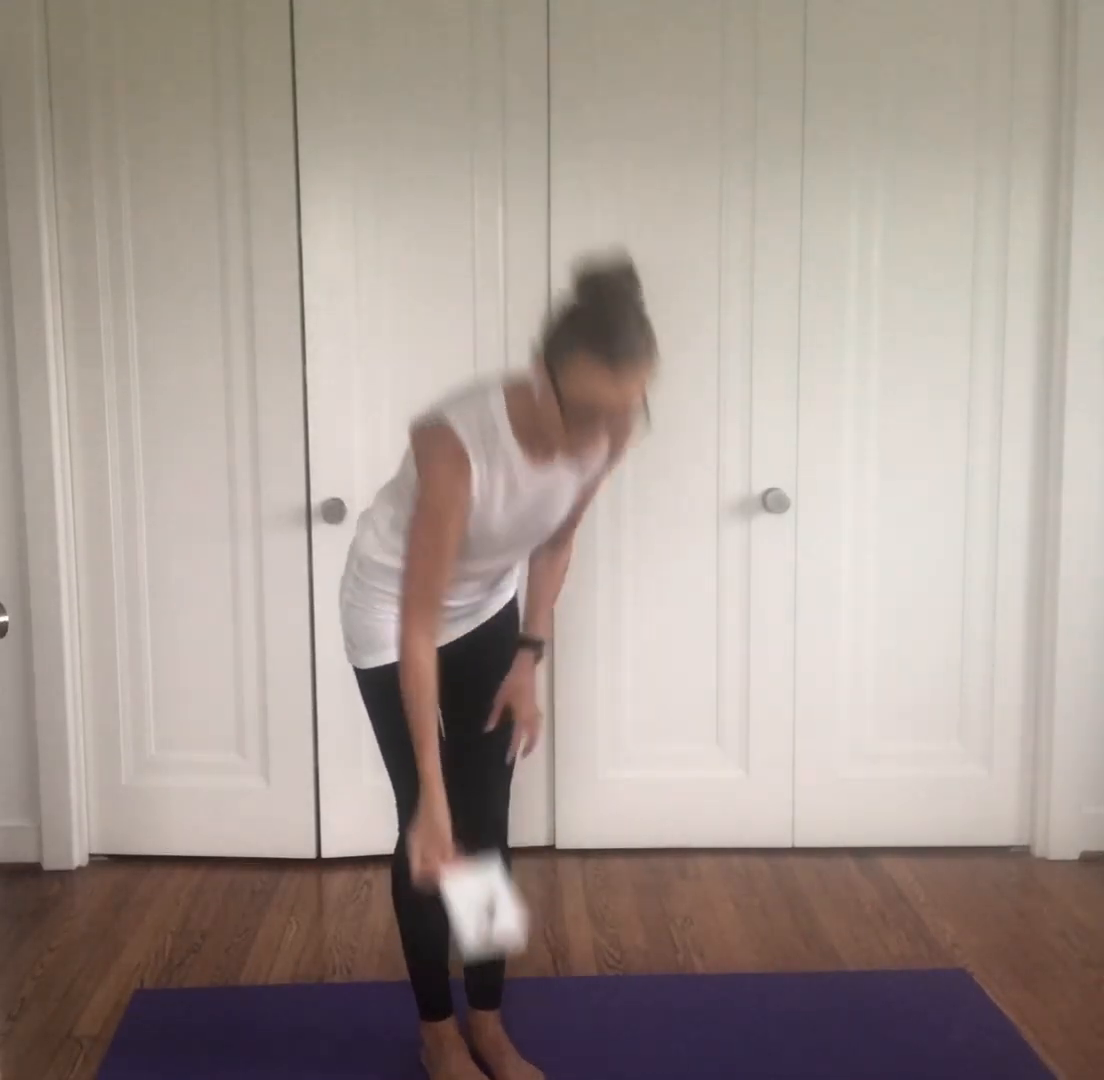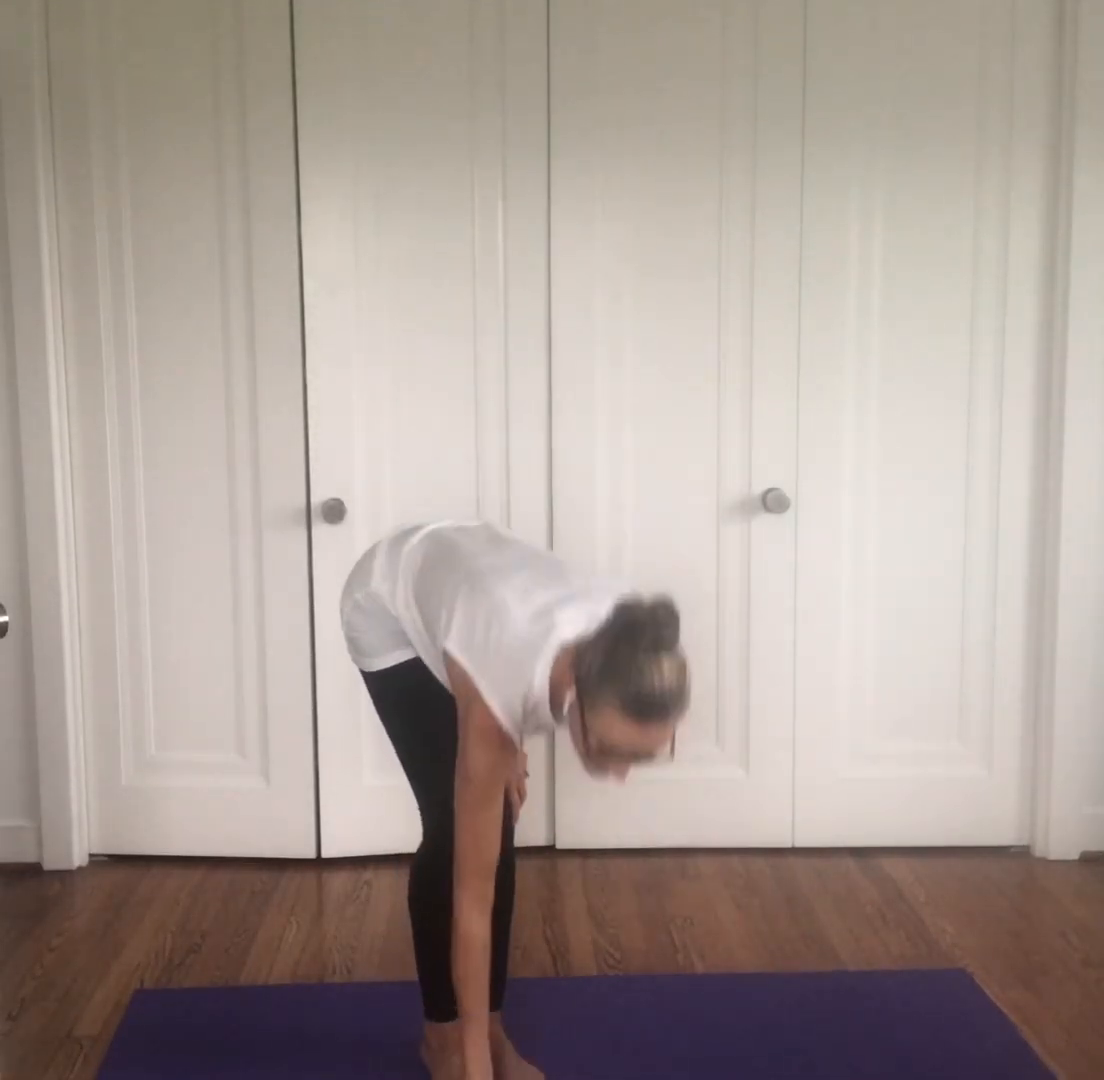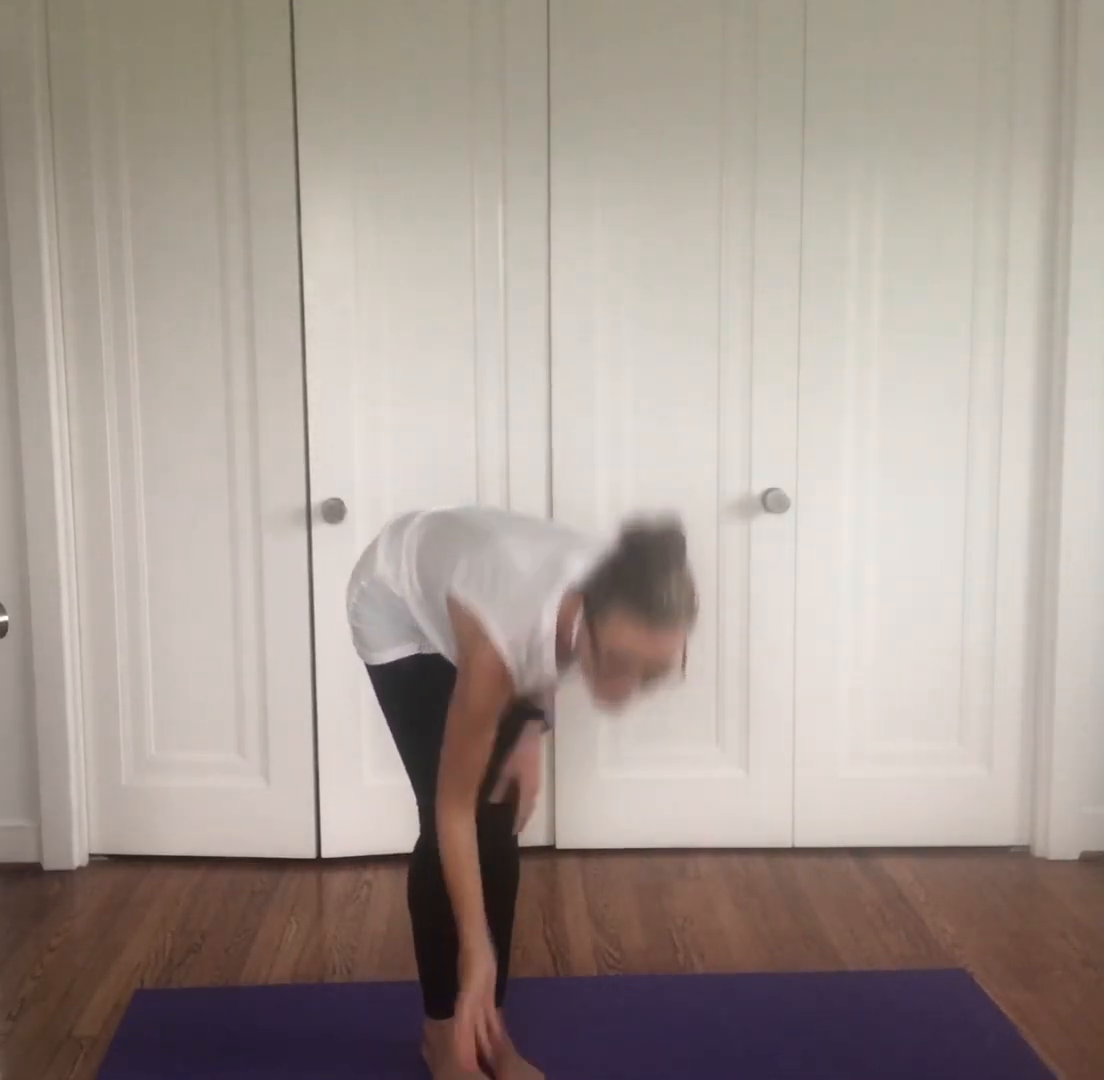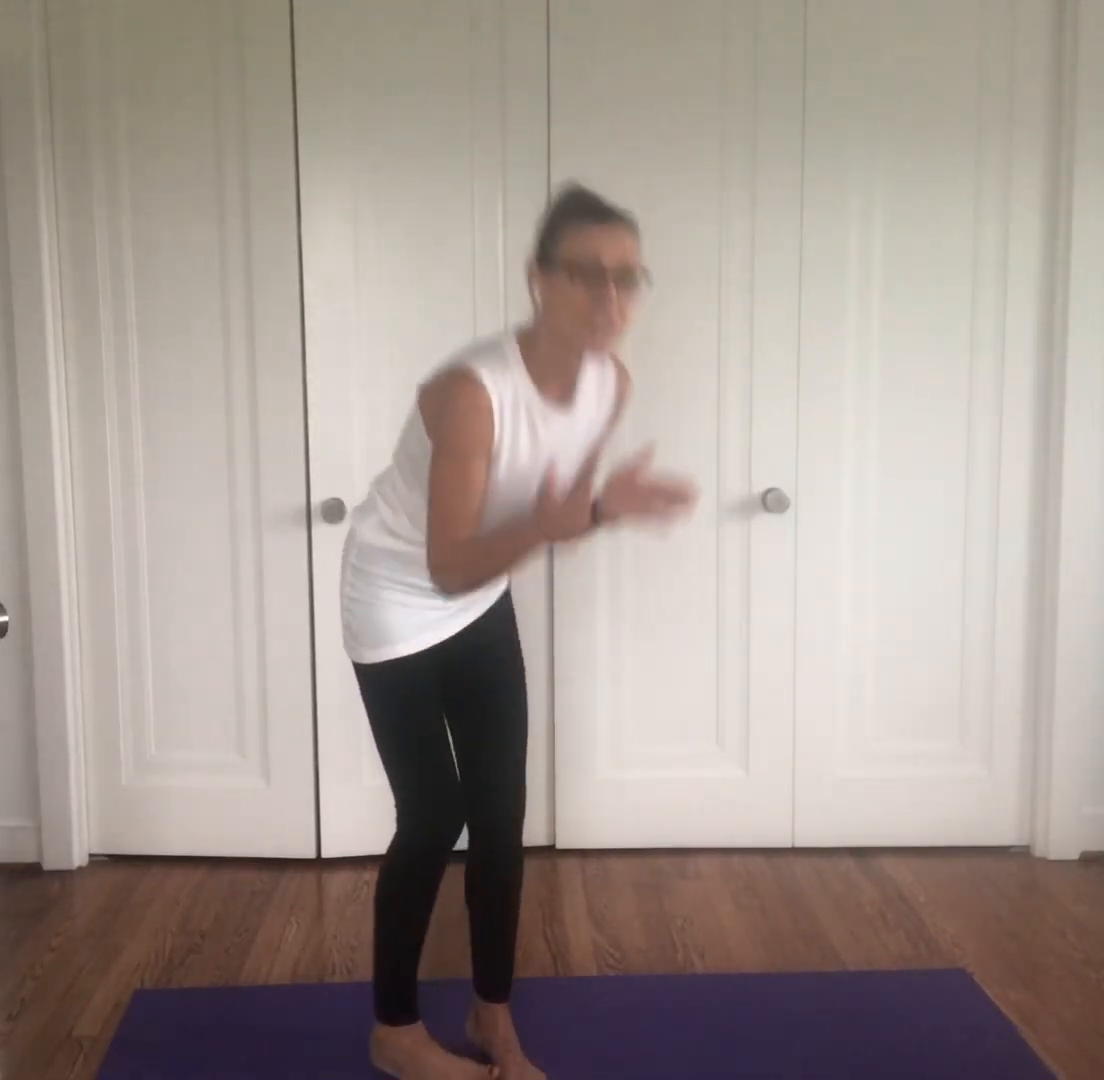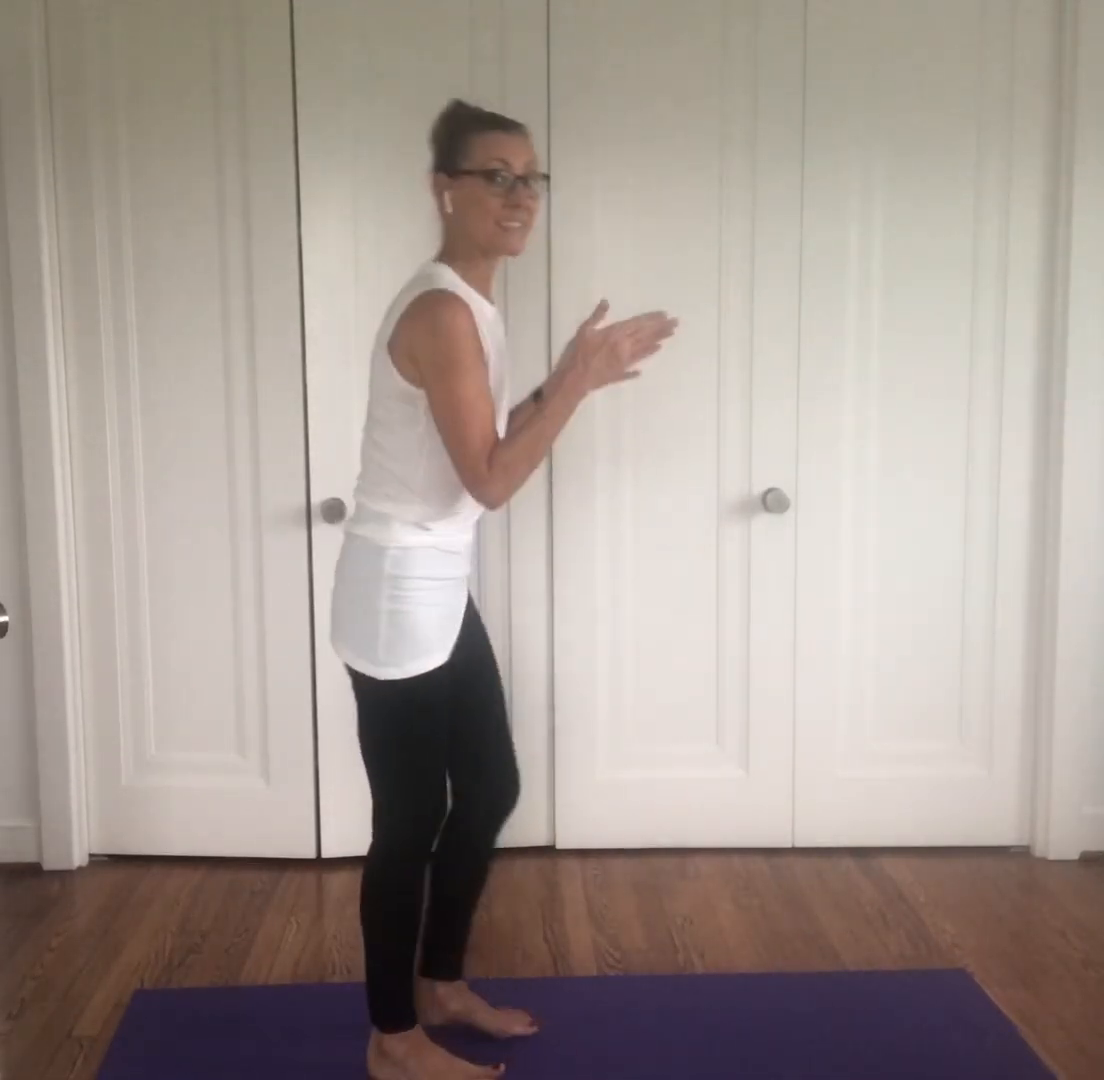
dt=0.4s
person 1, frame 1
left shoulder: (602, 431)
right shoulder: (457, 437)
left elbow: (554, 543)
right elbow: (416, 630)
left wrist: (528, 658)
right wrist: (431, 802)
left hip: (485, 611)
right hip: (389, 615)
left knee: (487, 824)
right knee: (435, 823)
person 1, frame 2
left shoulder: (631, 647)
right elbow: (472, 903)
right hip: (388, 607)
left knee: (495, 830)
right knee: (452, 830)
left ankle: (491, 1022)
right ankle: (441, 1030)
person 1, frame 3
right shoulder: (501, 636)
right elbow: (453, 808)
left wrist: (531, 723)
right wrist: (475, 970)
right hip: (400, 609)
left knee: (500, 826)
right knee: (466, 827)
left ankle: (491, 1024)
right ankle: (441, 1024)
person 1, frame 4
left shoulder: (607, 381)
right shoulder: (471, 392)
left elbow: (538, 524)
right elbow: (450, 568)
left wrist: (606, 507)
right wrist: (543, 520)
left hip: (482, 607)
right hip: (399, 603)
left knee: (500, 815)
right knee: (433, 820)
person 1, frame 5
left shoulder: (464, 304)
right shoulder: (443, 313)
right elbow: (487, 479)
left wrist: (559, 385)
right wrist: (578, 379)
left hip: (436, 590)
right hip: (399, 595)
left knee: (491, 789)
right knee: (409, 820)
left ankle: (438, 981)
